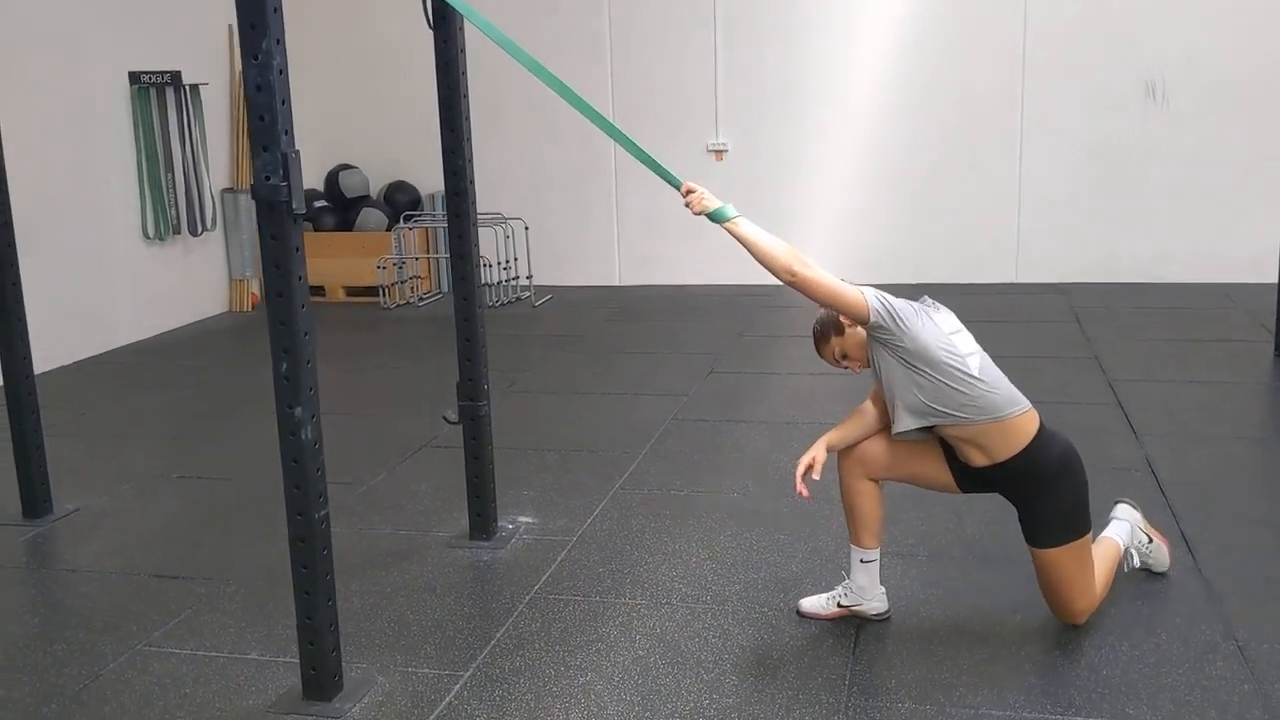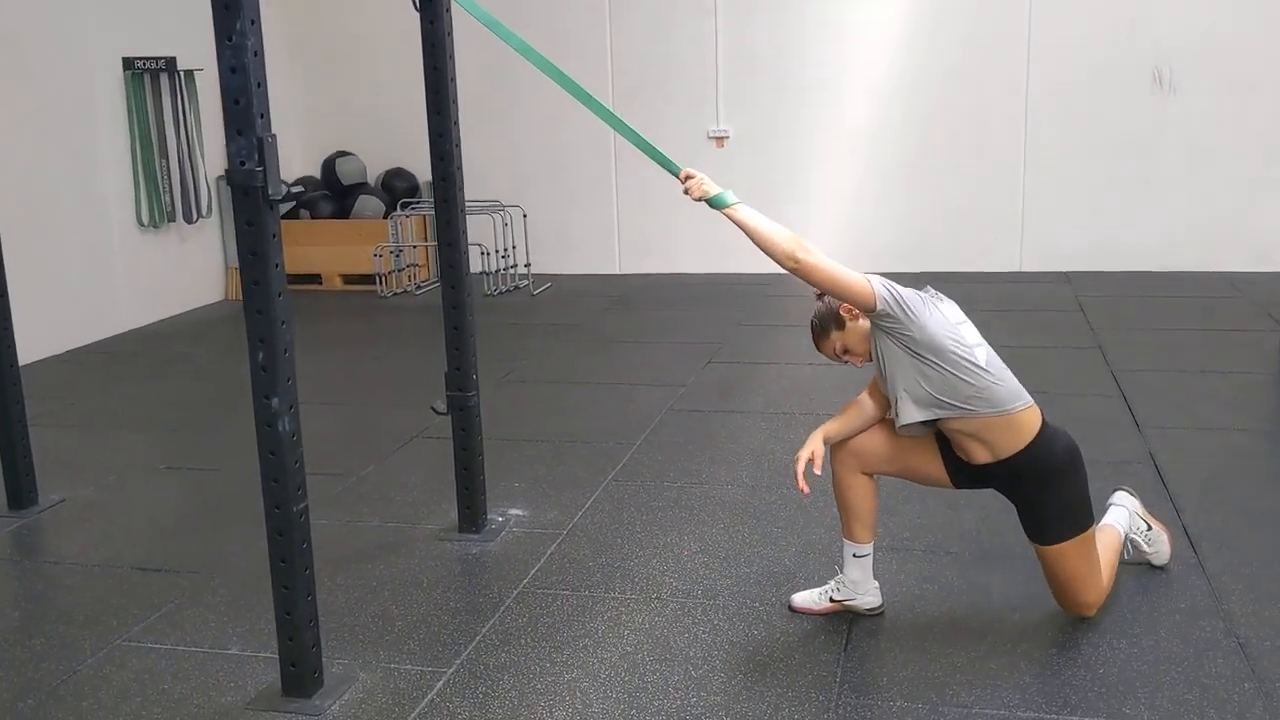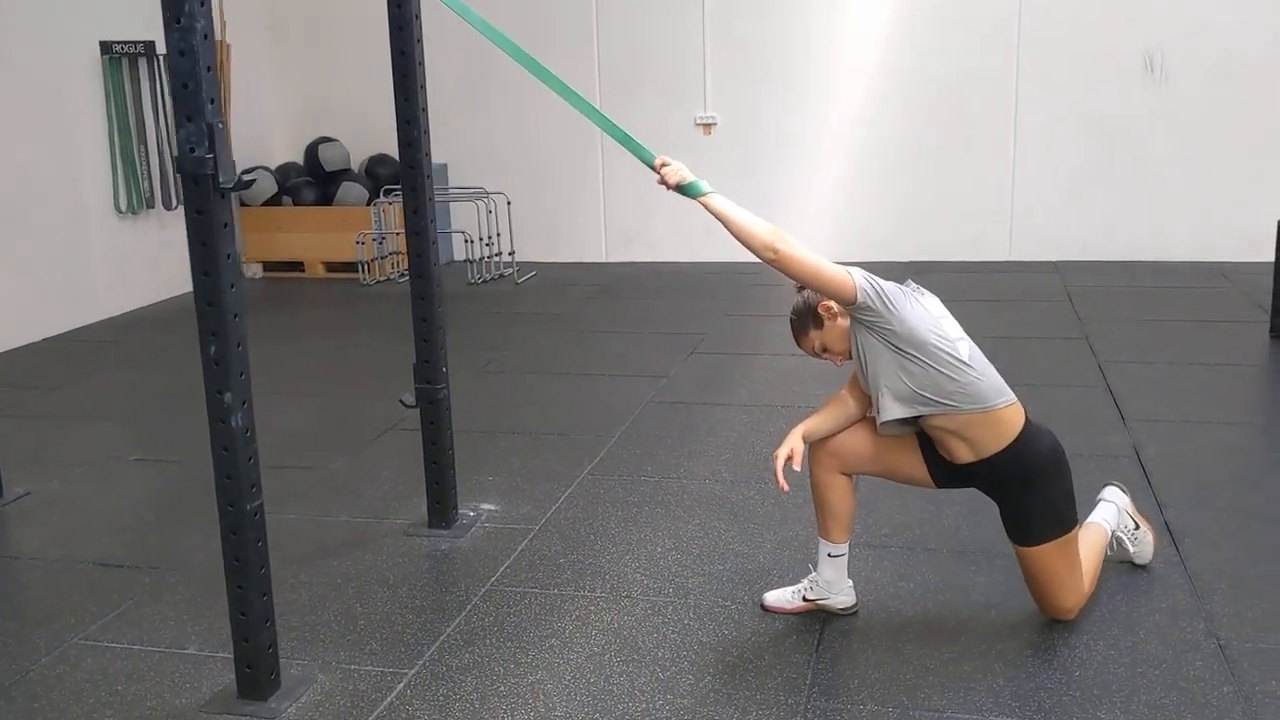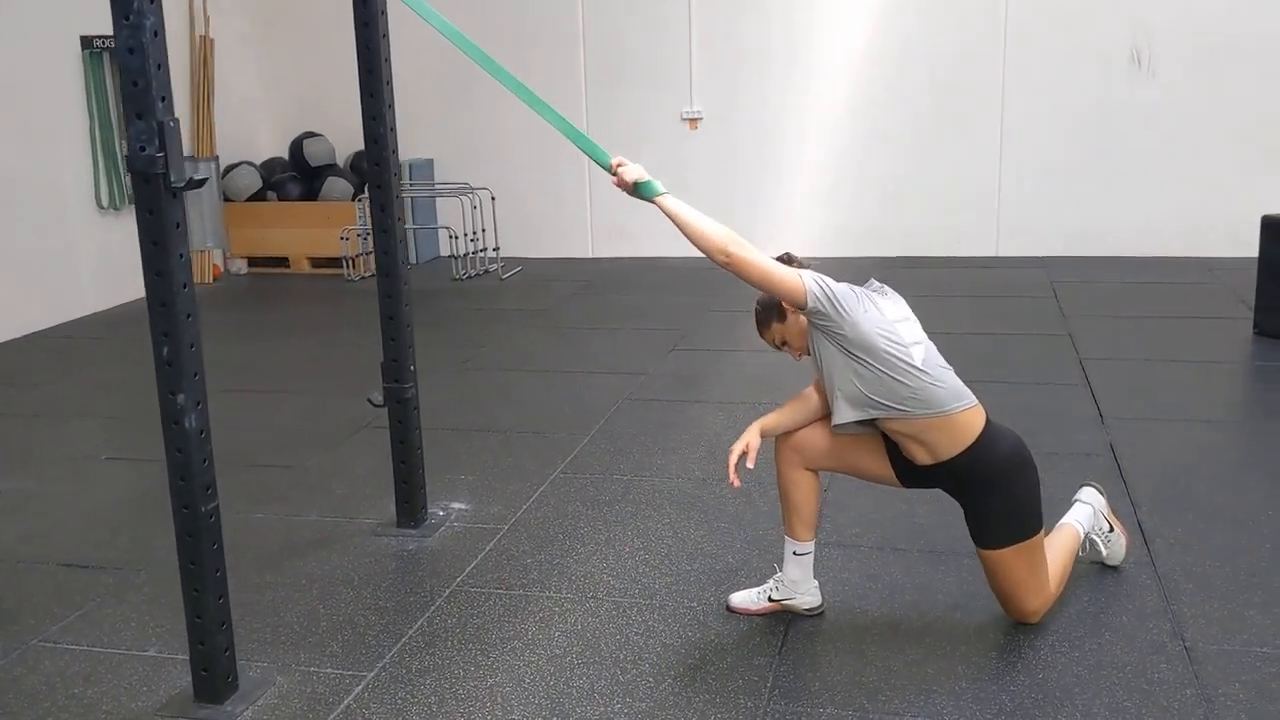
dt=0.3s
person 1, frame 1
left shoulder: (895, 320)
right shoulder: (892, 345)
left elbow: (795, 270)
right elbow: (879, 408)
left wrist: (723, 213)
right wrist: (825, 443)
left hip: (1041, 469)
right hip: (975, 458)
left knee: (1074, 611)
right knee: (856, 458)
left ankle: (1124, 532)
right ankle: (865, 593)
person 1, frame 2
left shoulder: (903, 310)
right shoulder: (891, 336)
left elbow: (798, 257)
right elbow: (877, 400)
left wrist: (723, 200)
right wrist: (820, 435)
left hip: (1040, 465)
right hip: (970, 454)
left knee: (1082, 603)
right knee: (849, 451)
left ankle: (1122, 518)
right ankle: (857, 588)
person 1, frame 3
left shoulder: (882, 304)
right shoulder: (872, 332)
left elbow: (775, 247)
right elbow: (858, 398)
left wrist: (698, 189)
right wrist: (800, 431)
left hip: (1024, 464)
right hip: (955, 455)
left knee: (1062, 606)
right knee: (828, 451)
left ankle: (1110, 514)
right ankle: (832, 587)
person 1, frame 4
left shoulder: (837, 305)
right shoulder: (838, 325)
left elbow: (731, 252)
right elbow: (824, 394)
left wrist: (653, 190)
right wrist: (759, 428)
left hip: (989, 467)
right hip: (921, 455)
left knee: (1027, 609)
right knee: (795, 443)
left ankle: (1084, 516)
right ankle: (797, 586)
